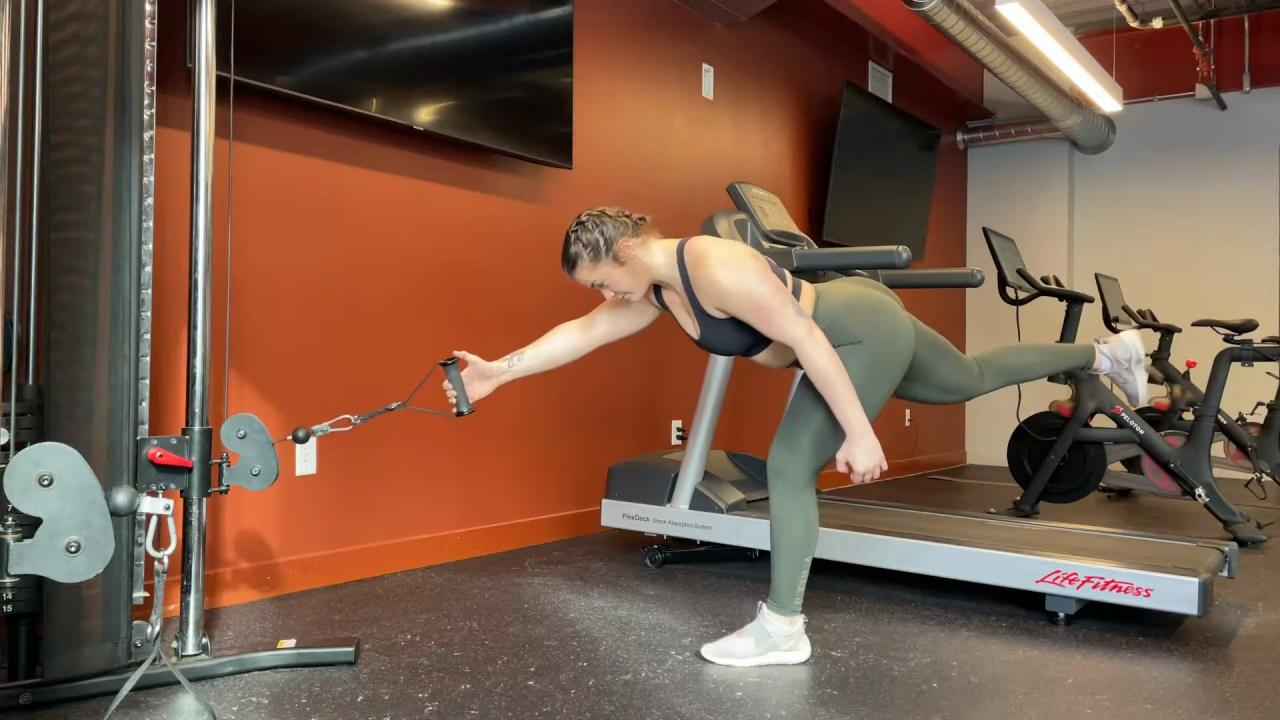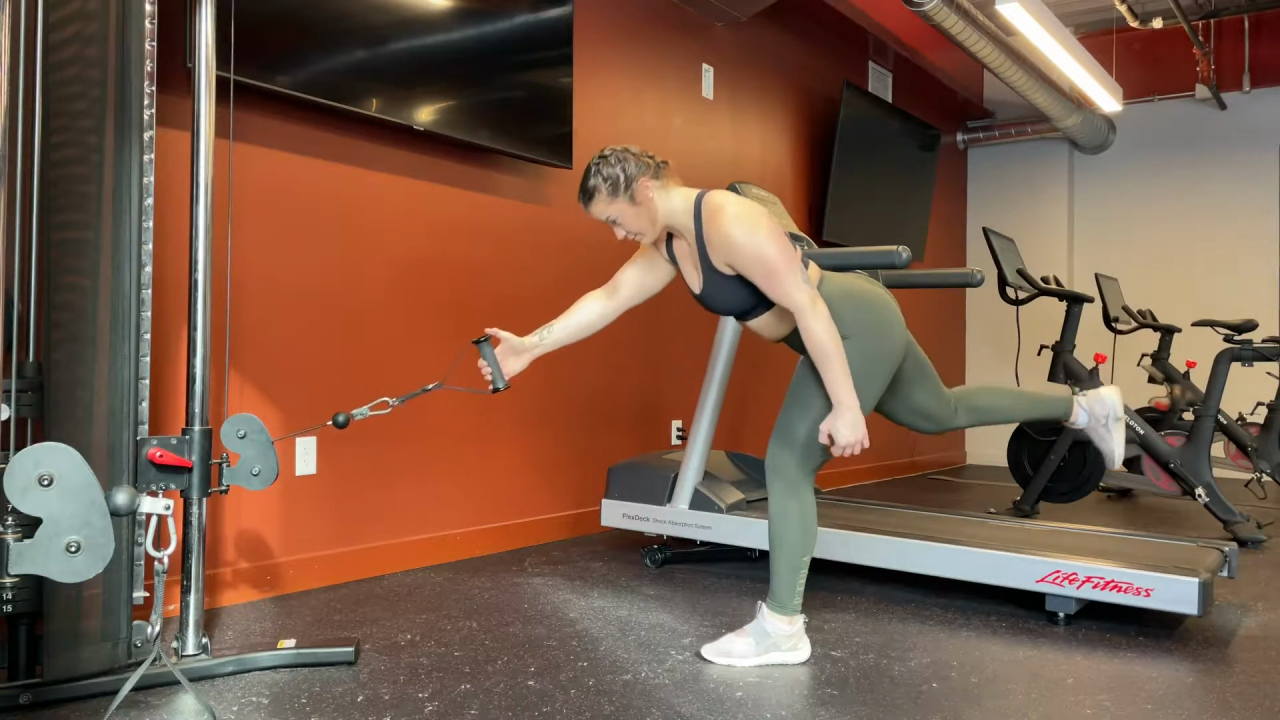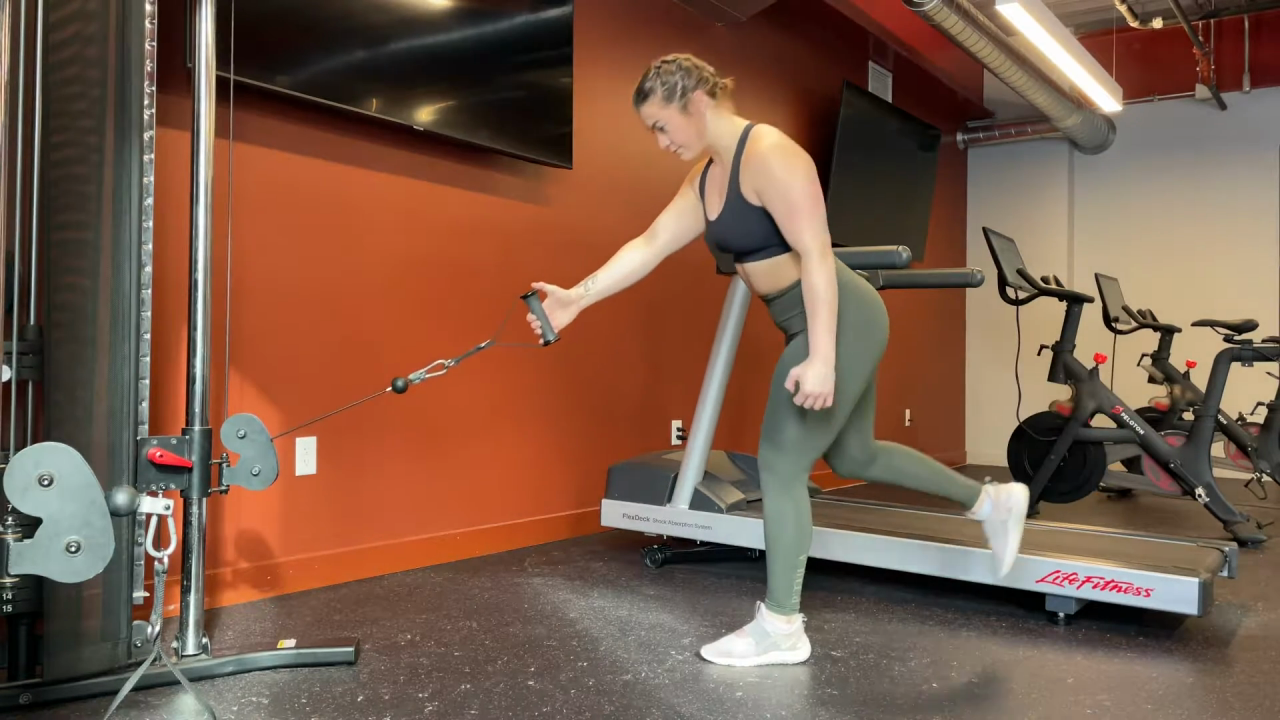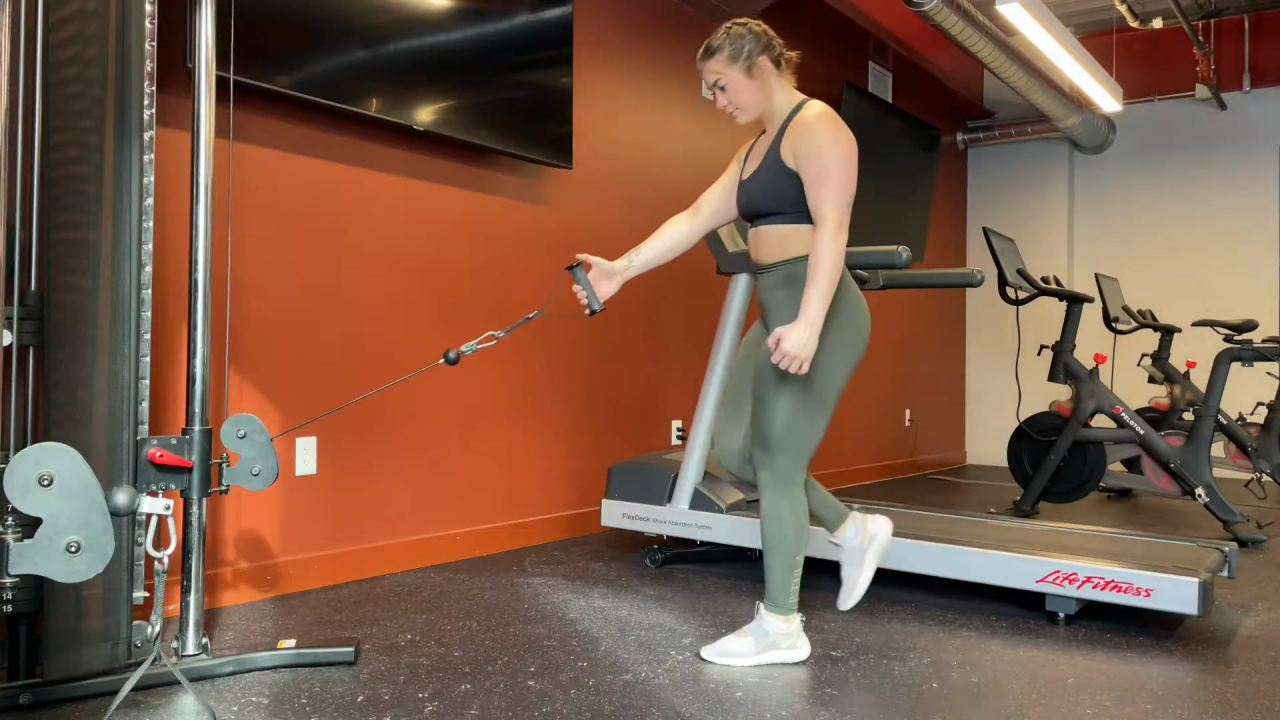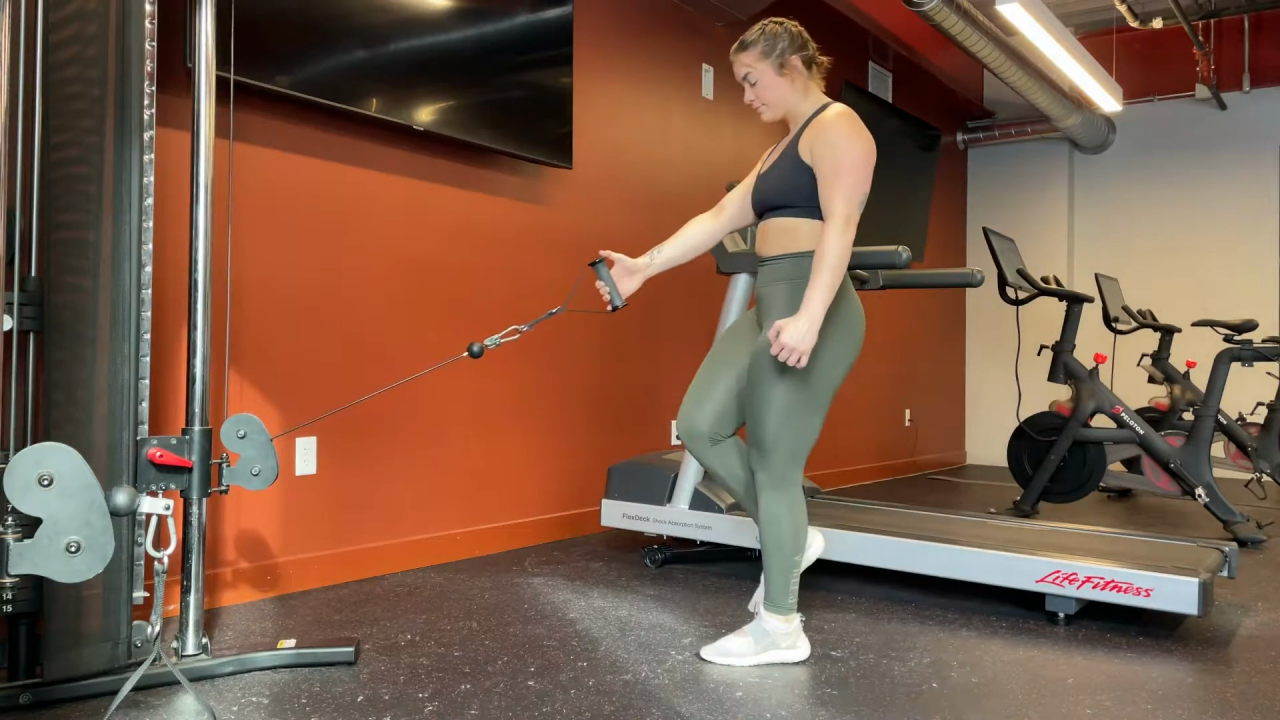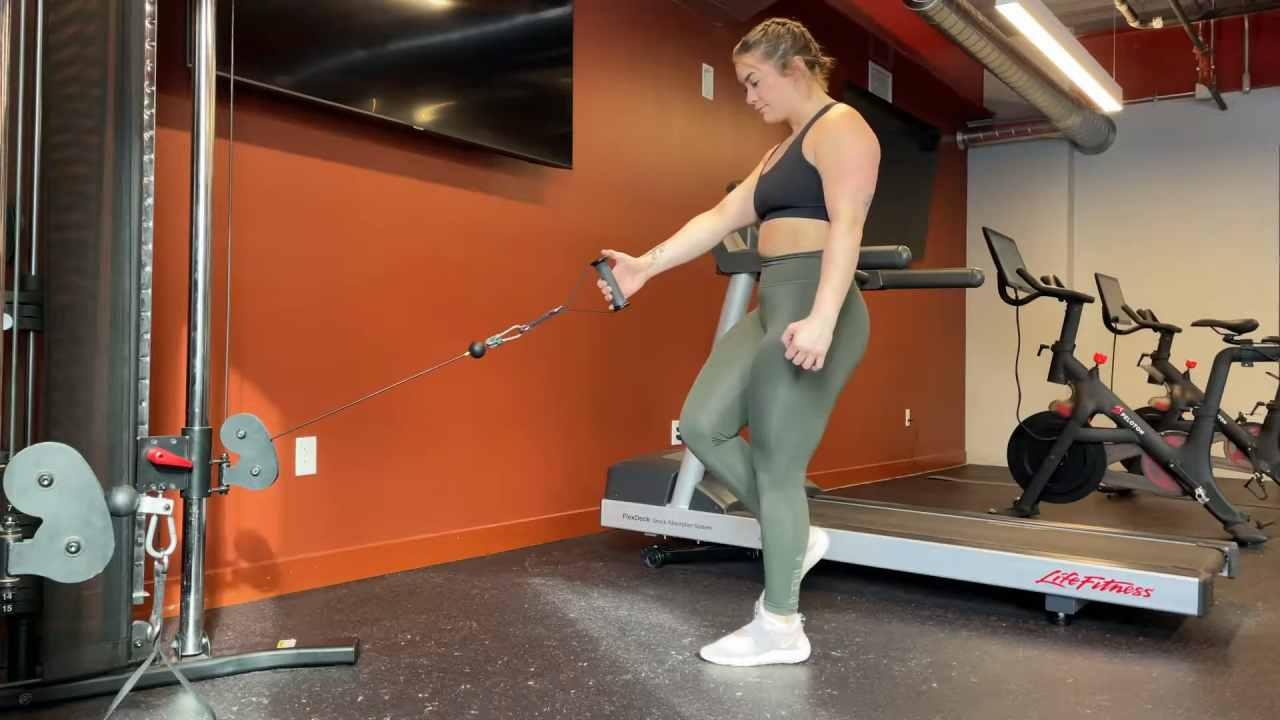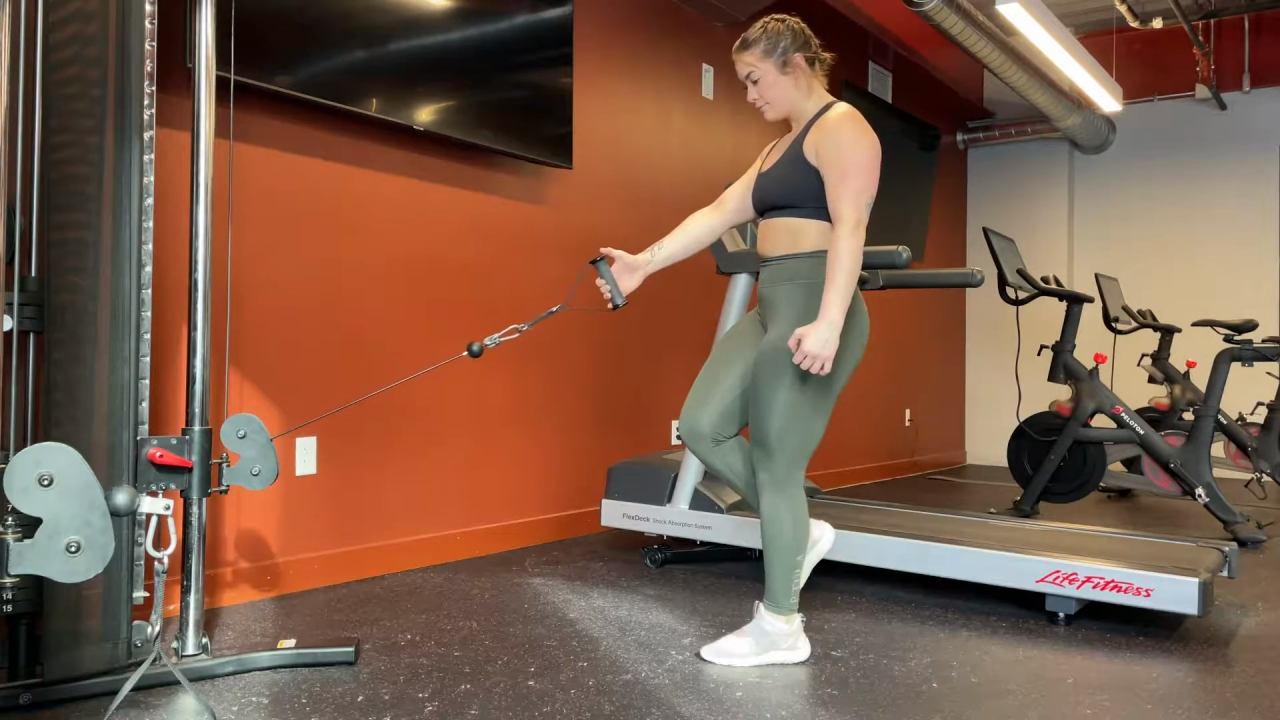
dt=0.3s
person 1, frame 1
left shoulder: (714, 267)
right shoulder: (656, 287)
left elbow: (806, 339)
right elbow: (582, 332)
left wrist: (857, 432)
right wrist: (498, 371)
left hip: (866, 334)
right hip: (862, 321)
left knee: (790, 468)
right knee: (970, 377)
left ankle: (782, 629)
right ankle: (1106, 354)
person 1, frame 2
left shoulder: (728, 222)
right shoulder: (668, 245)
left elbow: (806, 306)
right elbow: (608, 298)
left wrist: (845, 407)
right wrist: (531, 346)
left hip: (859, 327)
right hip: (858, 322)
left knee: (787, 464)
right knee: (938, 414)
left ankle: (782, 626)
right ankle: (1086, 409)
person 1, frame 3
left shoulder: (770, 155)
right shoulder: (707, 175)
left elbow: (817, 257)
right elbow: (650, 245)
left wrist: (821, 359)
right wrist: (579, 297)
left hip: (837, 322)
right hip: (807, 324)
left knee: (780, 467)
right knee: (852, 454)
left ankle: (781, 628)
right ankle: (990, 499)
person 1, frame 4
left shoulder: (817, 126)
right shoulder: (758, 145)
left elbow: (831, 230)
right elbow: (695, 220)
left wrist: (808, 323)
right wrist: (621, 270)
left hip: (818, 314)
right hip: (779, 312)
left knee: (777, 465)
right knee: (733, 449)
left ankle: (779, 629)
right ankle: (853, 529)
person 1, frame 5
left shoulder: (837, 127)
right shoulder: (784, 147)
left elbow: (840, 225)
right elbow: (719, 218)
left wrist: (808, 317)
right wrist: (642, 267)
left hip: (811, 313)
right hip: (770, 309)
left knee: (773, 466)
right knee: (699, 426)
left ankle: (780, 629)
right ankle: (790, 538)
person 1, frame 6
left shoulder: (841, 127)
right shoulder: (785, 149)
left elbow: (847, 227)
right elbow: (721, 217)
left wrist: (821, 319)
right wrist: (646, 266)
left hip: (813, 313)
right hip: (772, 310)
left knee: (774, 466)
right knee: (702, 426)
left ankle: (780, 628)
right ankle: (793, 537)
person 1, frame 7
left shoulder: (841, 128)
right shoulder: (781, 147)
left elbow: (849, 229)
right elbow: (718, 213)
left wrist: (827, 322)
right wrist: (643, 263)
left hip: (815, 314)
right hip: (772, 311)
left knee: (774, 465)
right knee: (703, 427)
left ankle: (780, 629)
right ankle: (799, 532)
